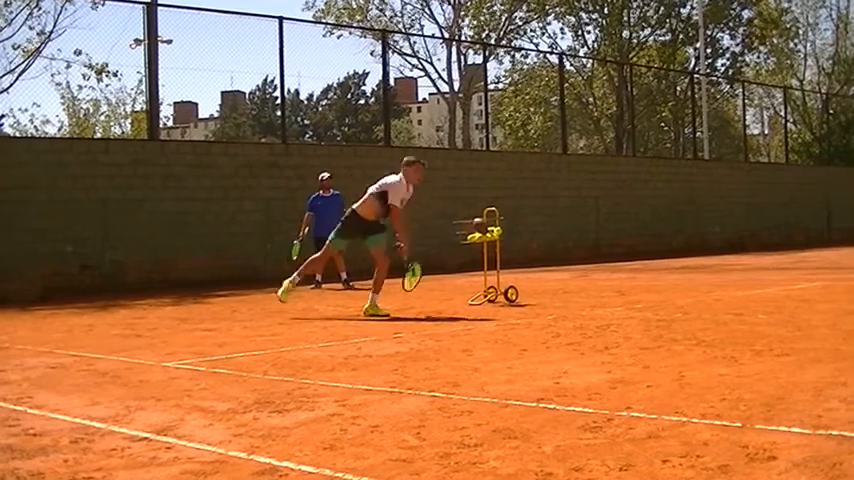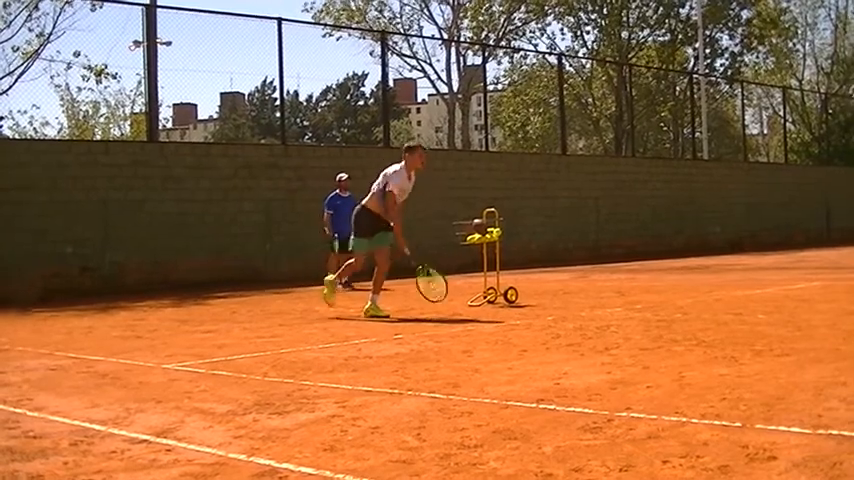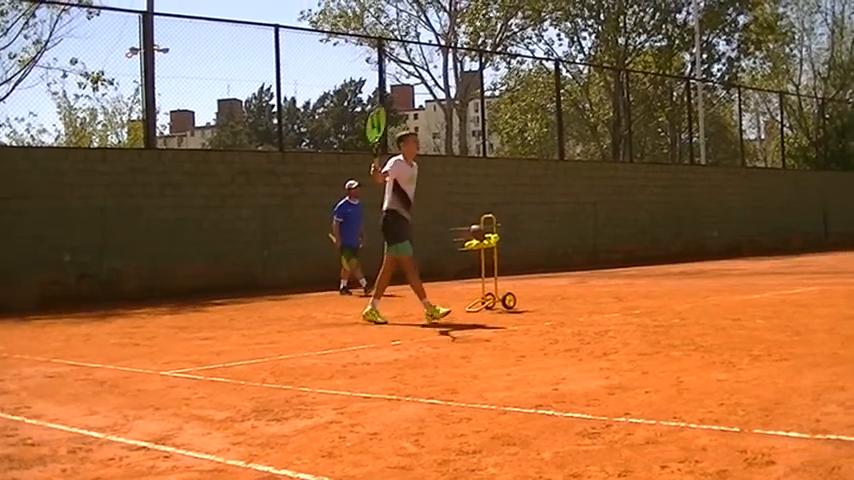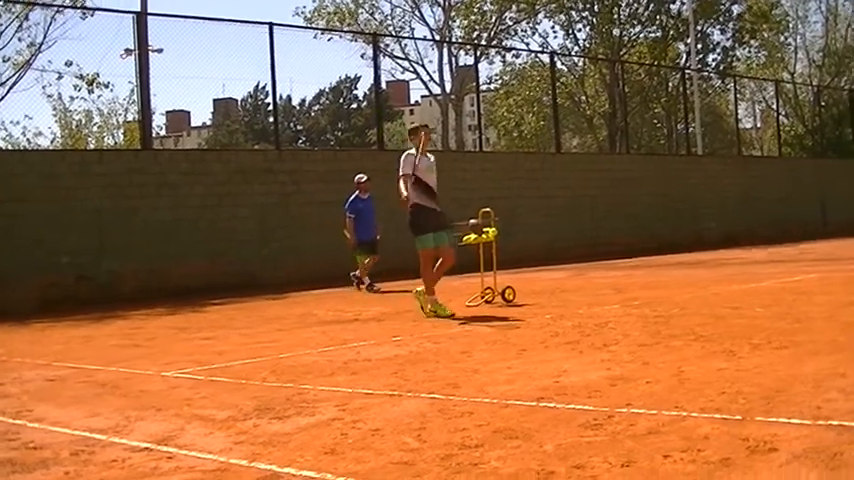
dt=0.4s
person 1, frame 1
left shoulder: (408, 189)
right shoulder: (397, 184)
left elbow: (396, 218)
right elbow: (395, 219)
left wrist: (403, 241)
right wrist: (406, 242)
left hip: (373, 223)
right hip: (355, 219)
left knee: (384, 261)
right knee: (324, 255)
left ankle: (372, 305)
right ankle: (292, 281)
person 1, frame 2
left shoulder: (411, 176)
right shoulder: (396, 172)
right elbow: (390, 204)
left wrist: (395, 229)
right wrist: (399, 237)
left hip: (381, 219)
right hip: (365, 215)
left knee: (384, 262)
right knee: (358, 263)
left ankle: (372, 305)
right ankle: (332, 281)
person 1, frame 3
left shoulder: (413, 167)
right shoulder: (396, 163)
right elbow: (381, 178)
right wrist: (377, 173)
left hip: (403, 220)
right hip: (393, 219)
left knee: (389, 267)
right knee: (410, 267)
left ankle: (372, 309)
right ankle: (429, 309)
person 1, frame 4
left shoulder: (431, 158)
right shoulder: (409, 156)
right elbow: (403, 180)
left wrist: (437, 208)
right wrist: (404, 194)
left hip: (436, 211)
right hip: (420, 211)
left knee: (449, 256)
right knee: (428, 259)
left ankle: (424, 291)
right ankle: (433, 304)
person 2, frame 1
left shoulder: (337, 196)
right shoulder: (314, 199)
left elbow: (343, 213)
right elbow: (308, 215)
right wrist: (302, 230)
right hip: (320, 233)
left knee: (338, 255)
left ankle: (344, 279)
right ankle: (318, 280)
person 2, frame 2
left shoulder: (351, 198)
right shoulder: (332, 198)
left elbow: (354, 215)
right elbow: (327, 215)
right wrist: (329, 230)
left hip: (348, 232)
right hip: (336, 233)
left knee: (345, 256)
right knee: (335, 255)
left ankle: (344, 280)
person 2, frame 3
left shoulder: (358, 205)
right shoulder: (342, 206)
right elbow: (335, 224)
left wrist: (361, 236)
right wrist: (337, 239)
left hip: (354, 240)
right hip: (345, 241)
left knee: (349, 264)
right knee: (353, 262)
left ankle: (343, 287)
right ankle: (364, 285)
person 2, frame 4
left shoulder: (369, 197)
right shoulder: (353, 201)
right elbow: (349, 220)
left wrist: (376, 228)
right wrist: (351, 236)
left hip: (371, 235)
right hip: (359, 236)
left knee: (375, 257)
right knee: (362, 259)
left ankle: (357, 275)
right ankle: (367, 283)
